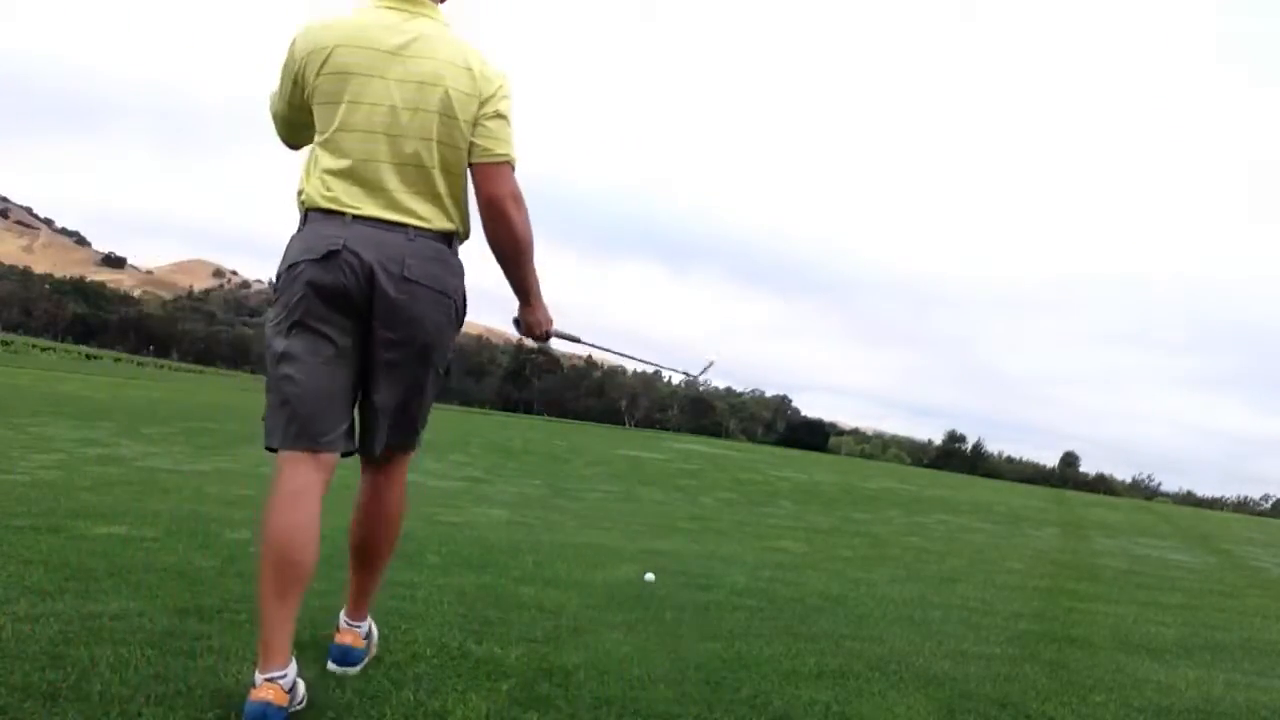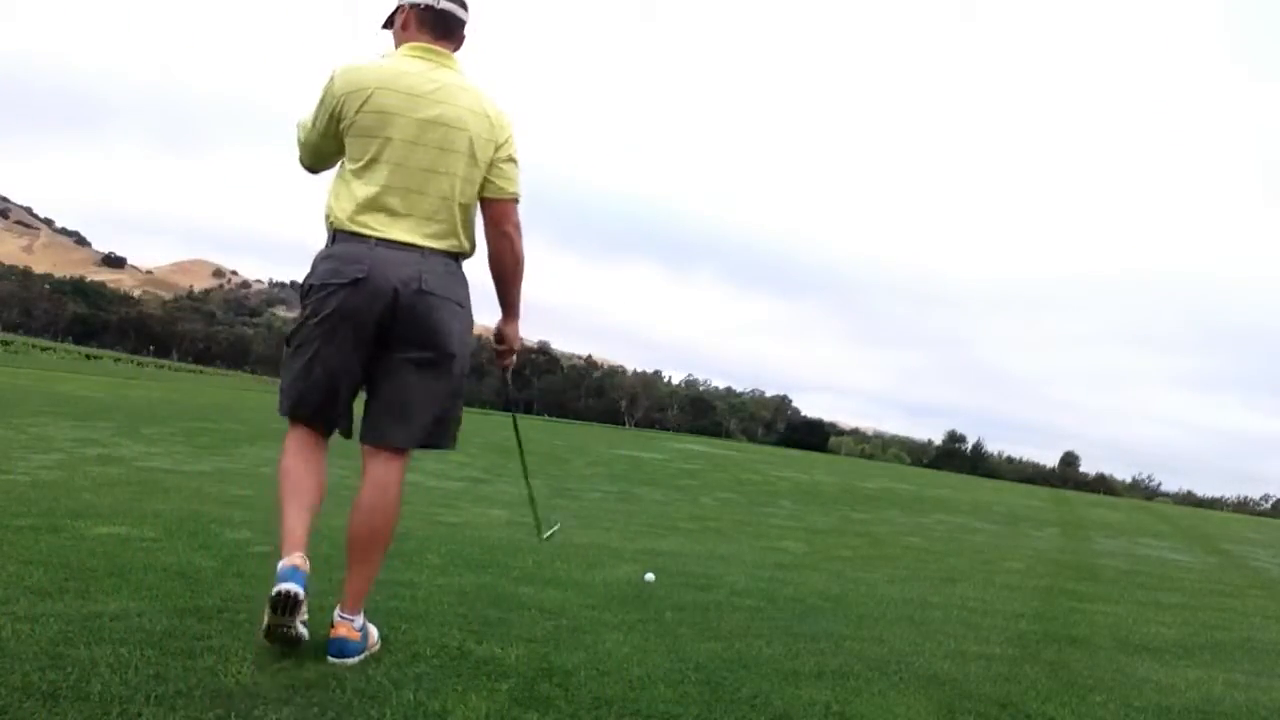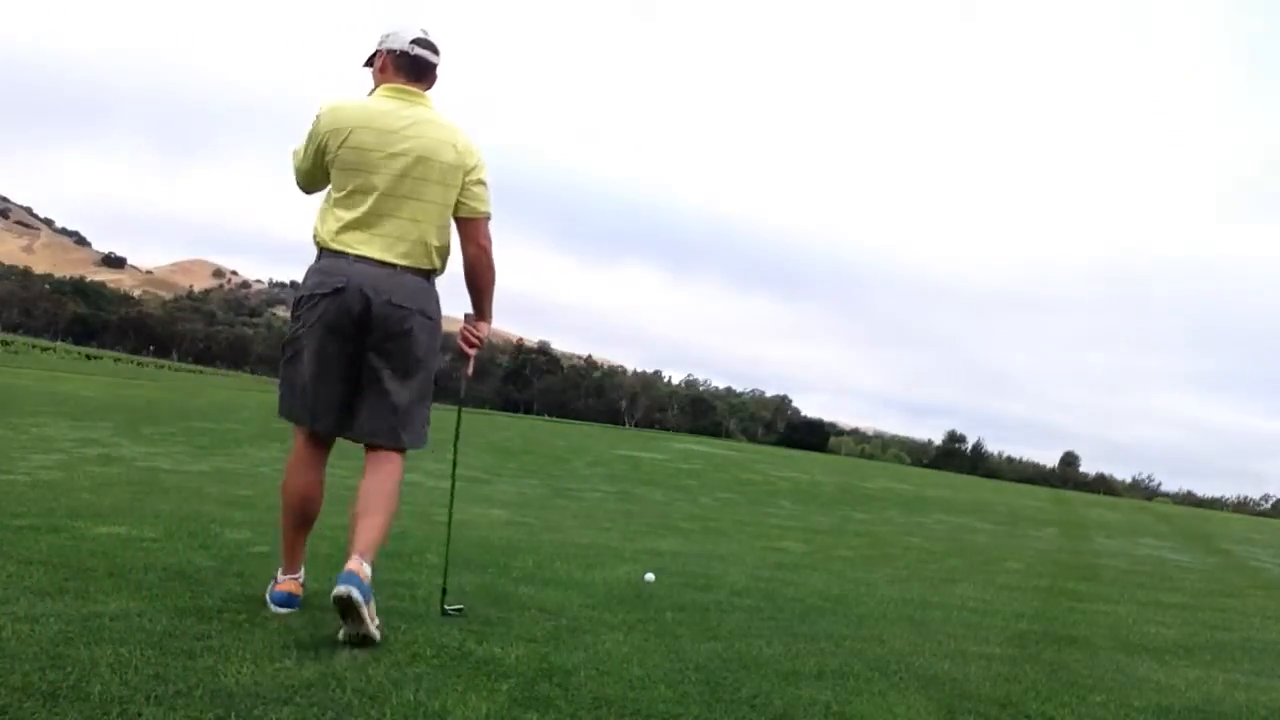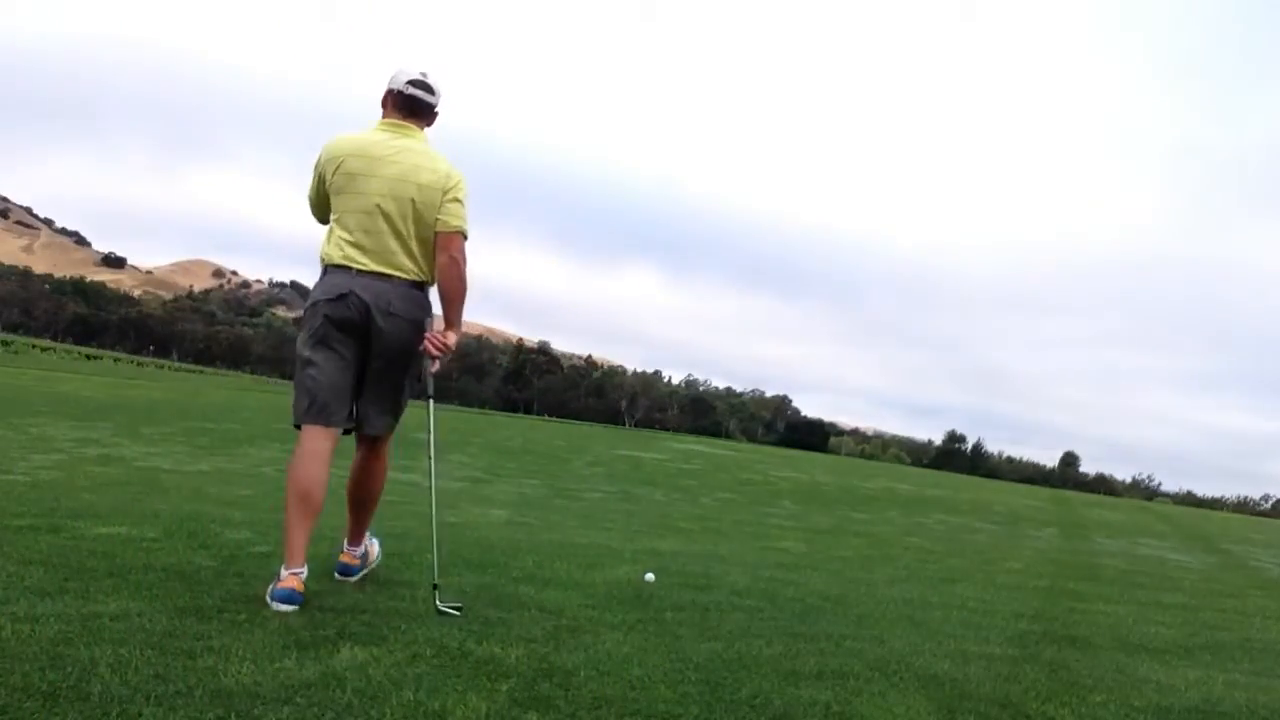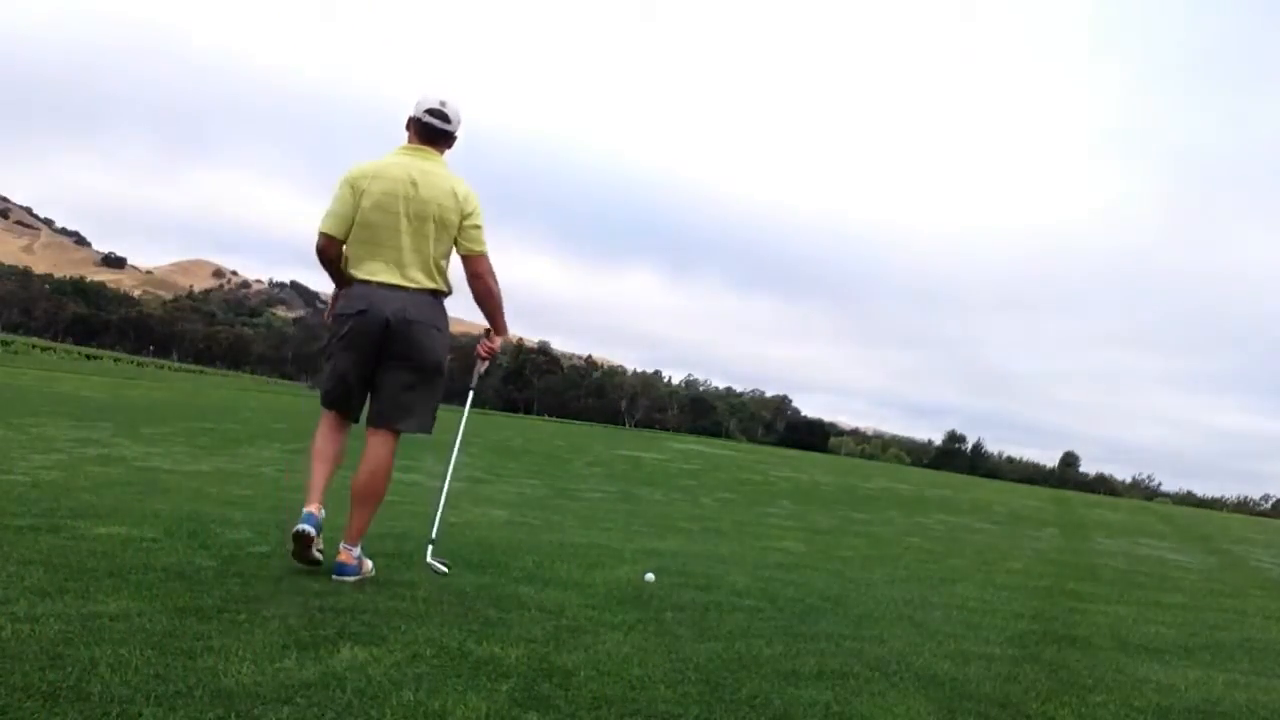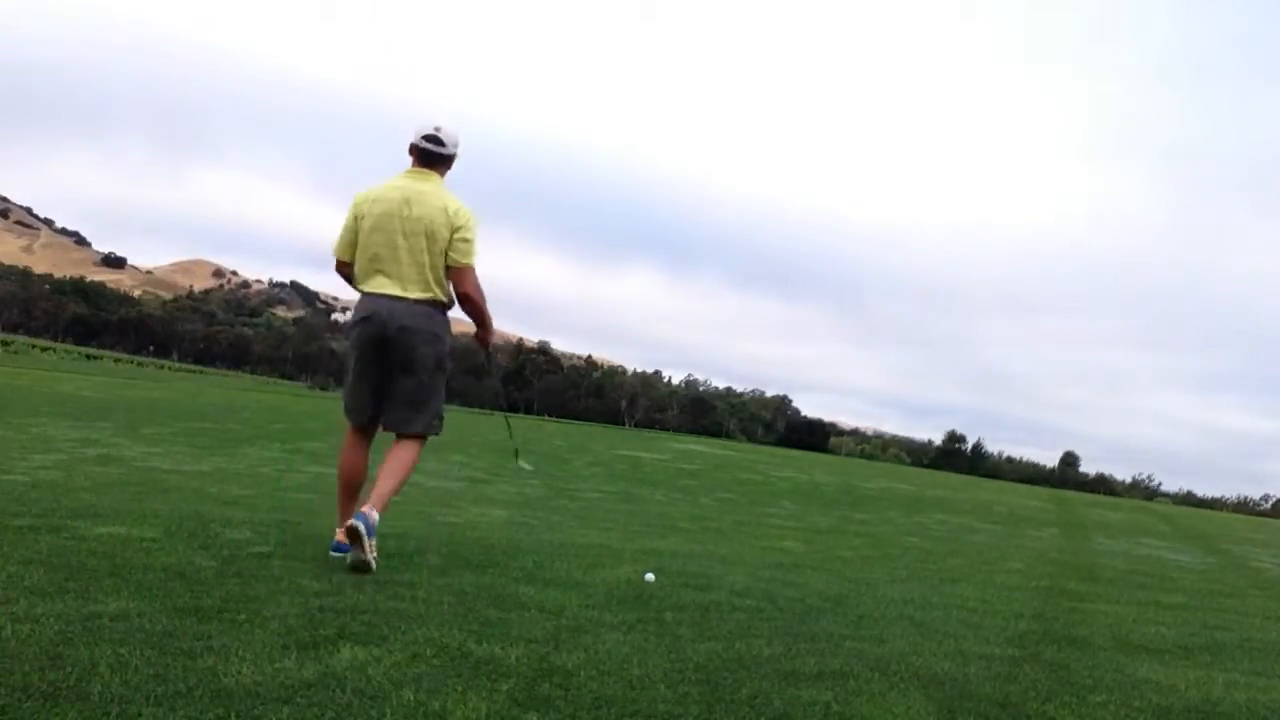
dt=0.4s
person 1, frame 1
right shoulder: (476, 71)
right elbow: (500, 202)
right wrist: (531, 298)
left hip: (327, 252)
right hip: (422, 270)
left knee: (304, 464)
right knee: (387, 461)
right ankle: (354, 627)
person 1, frame 2
left shoulder: (355, 79)
right shoulder: (487, 115)
left elbow: (311, 156)
right elbow: (504, 230)
right wrist: (510, 317)
left hip: (351, 266)
right hip: (435, 284)
left knee: (306, 427)
right knee: (386, 456)
left ankle: (293, 565)
right ankle: (349, 621)
person 1, frame 3
left shoulder: (338, 117)
right shoulder: (458, 145)
left elbow: (305, 180)
right elbow: (477, 244)
right wrist: (481, 317)
left hip: (336, 281)
right hip: (409, 296)
left knee: (312, 440)
right knee: (386, 451)
left ankle: (289, 578)
right ankle: (356, 572)
person 1, frame 4
left shoulder: (339, 150)
right shoulder: (444, 172)
right elbow: (451, 255)
right wrist: (451, 325)
left hip: (338, 291)
right hip: (403, 304)
left knee: (318, 431)
right knee: (375, 435)
left ankle: (291, 573)
right ankle: (355, 548)
person 1, frame 5
left shoulder: (362, 174)
right shoulder: (459, 193)
left elbow: (327, 244)
right elbow: (479, 272)
right wrist: (497, 328)
left hip: (361, 303)
right hip: (420, 313)
left knee: (336, 415)
right knee: (383, 434)
left ankle: (312, 513)
right ankle: (349, 551)
person 1, frame 6
left shoulder: (369, 199)
right shoulder: (455, 211)
left elbow: (343, 265)
right elbow: (465, 286)
right wrist: (485, 327)
left hip: (370, 315)
right hip: (424, 322)
left knee: (360, 429)
right knee: (410, 436)
left ankle: (344, 531)
right ankle: (368, 514)
